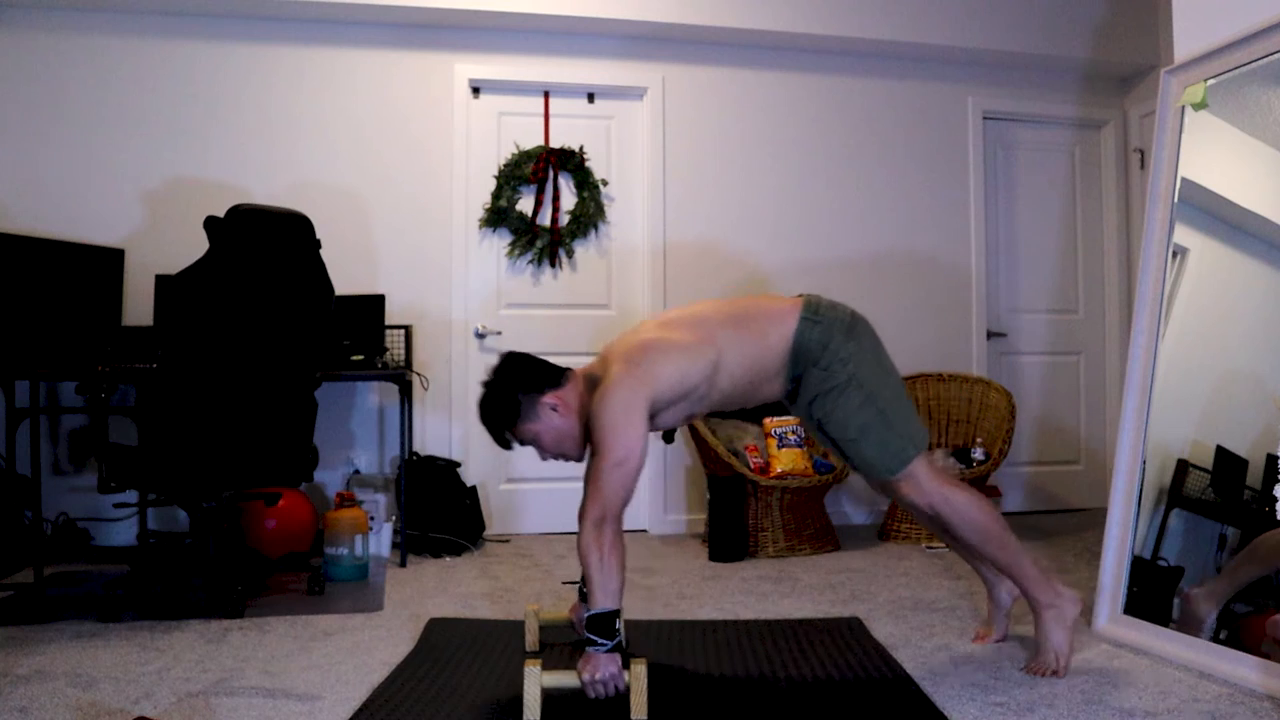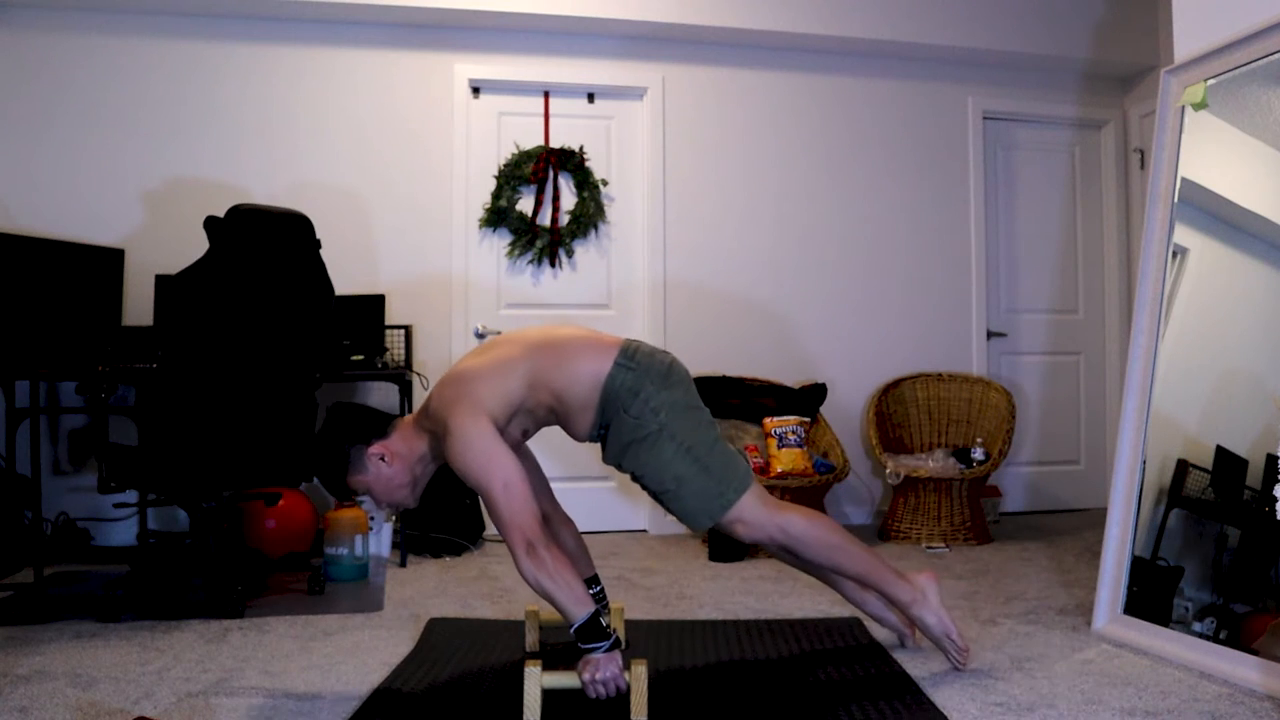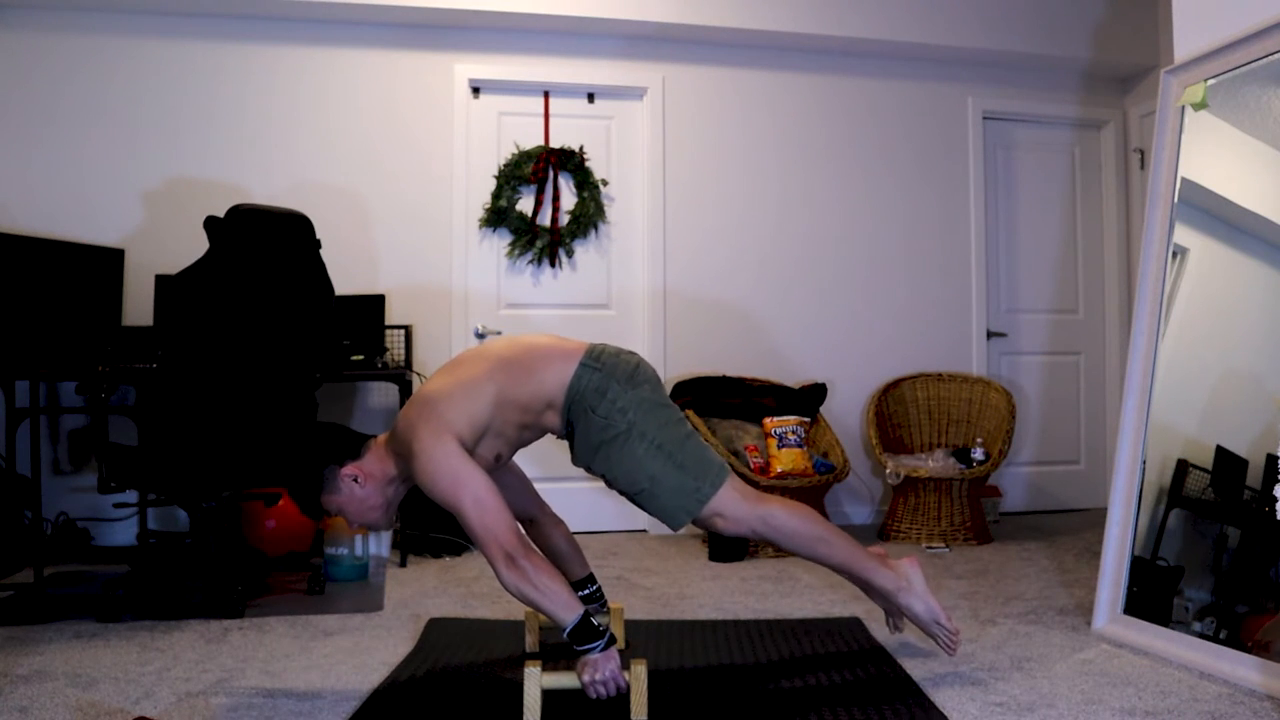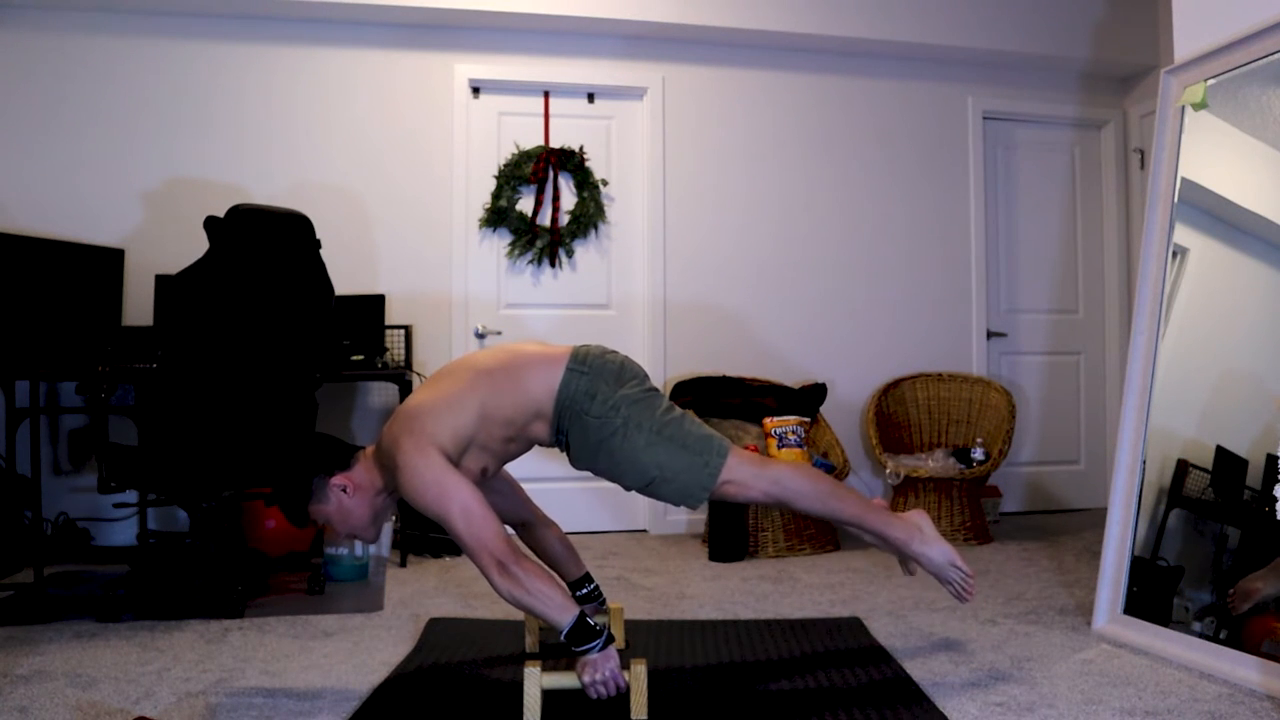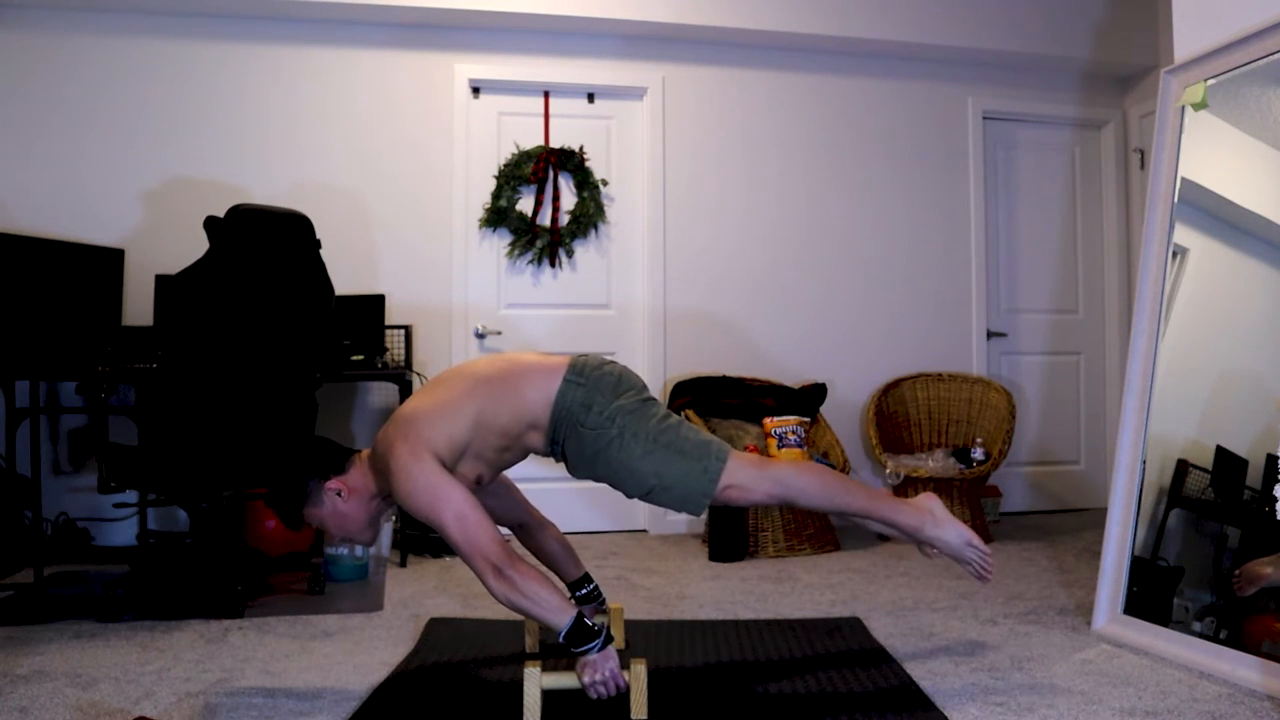
dt=1s
person 1, frame 1
left shoulder: (616, 393)
right shoulder: (605, 384)
left elbow: (600, 523)
right elbow: (600, 513)
left wrist: (606, 640)
right wrist: (593, 599)
left hip: (823, 347)
right hip: (808, 351)
left knee: (919, 486)
right knee: (902, 485)
left ankle: (1049, 598)
right ankle: (999, 582)
person 1, frame 2
left shoulder: (457, 430)
right shoulder: (470, 419)
left elbow: (530, 547)
right elbow: (548, 516)
left wrist: (596, 641)
right wrist: (594, 603)
left hip: (634, 396)
right hip: (631, 390)
left knee: (756, 520)
right knee: (746, 517)
left ankle: (907, 592)
right ankle: (869, 595)
person 1, frame 3
left shoulder: (424, 450)
right shoulder: (446, 436)
left elbow: (510, 557)
right elbow: (532, 516)
left wrist: (590, 641)
right wrist: (589, 603)
left hip: (601, 398)
right hip: (602, 389)
left knee: (734, 511)
right knee: (723, 507)
left ankle: (889, 578)
right ankle: (870, 566)
person 1, frame 4
left shoulder: (409, 462)
right shoulder: (429, 446)
left elbow: (502, 563)
right elbow: (526, 519)
left wrist: (588, 639)
right wrist: (586, 598)
left hip: (591, 399)
right hip: (588, 392)
left knee: (745, 479)
right knee: (738, 477)
left ankle: (902, 530)
right ankle: (879, 526)
person 1, frame 5
left shoulder: (402, 465)
right shoulder: (426, 450)
left elbow: (496, 566)
right elbow: (519, 517)
left wrist: (585, 640)
right wrist: (585, 597)
left hip: (586, 408)
right hip: (584, 399)
left knee: (748, 483)
right knee: (741, 476)
left ankle: (913, 517)
right ankle: (893, 513)
